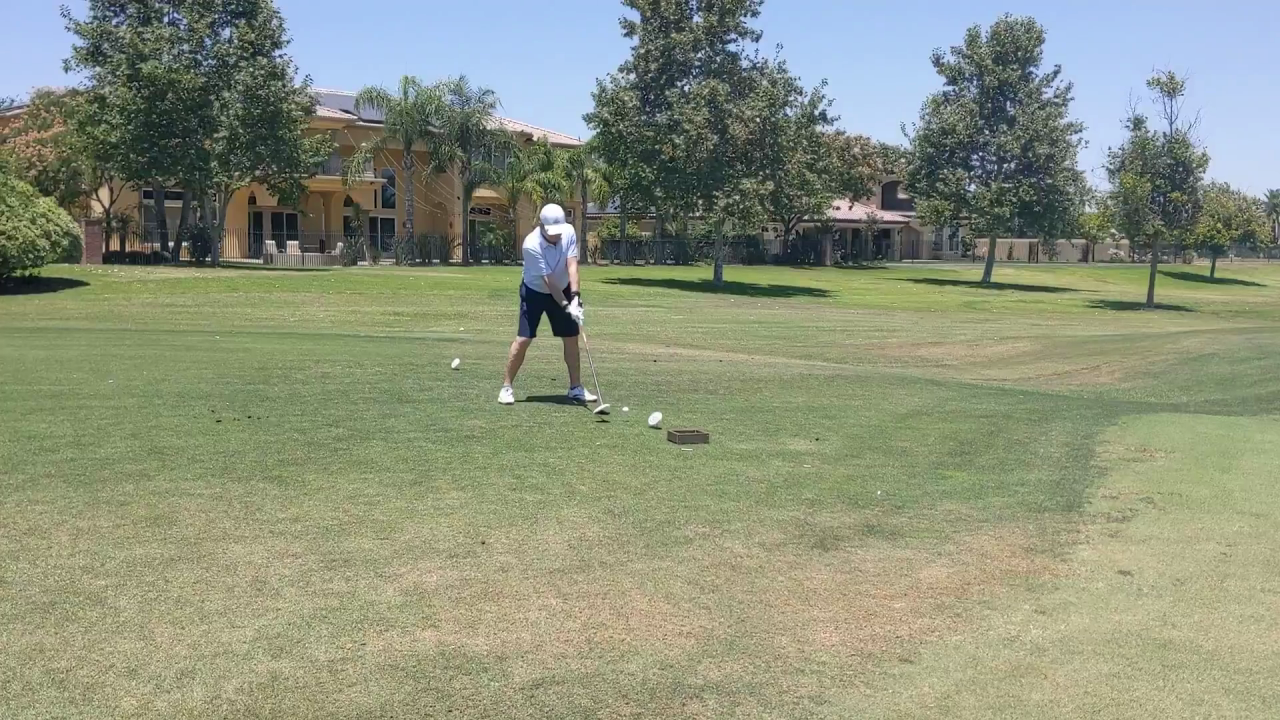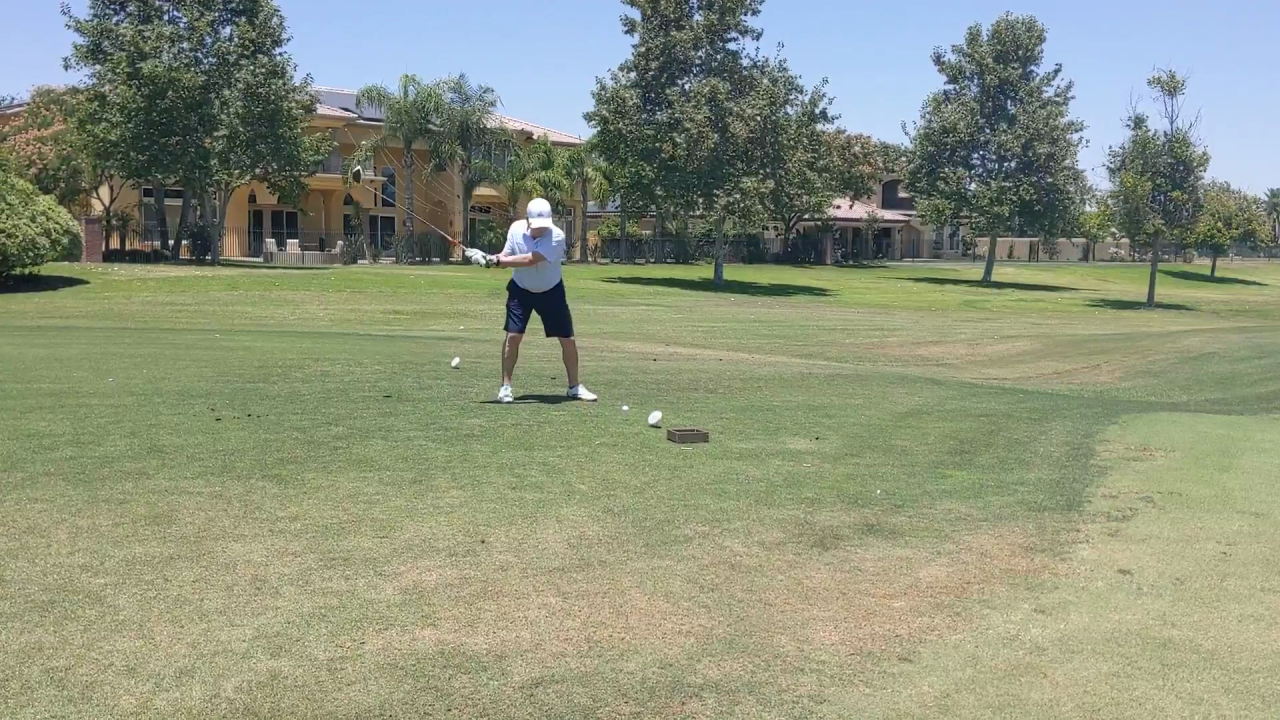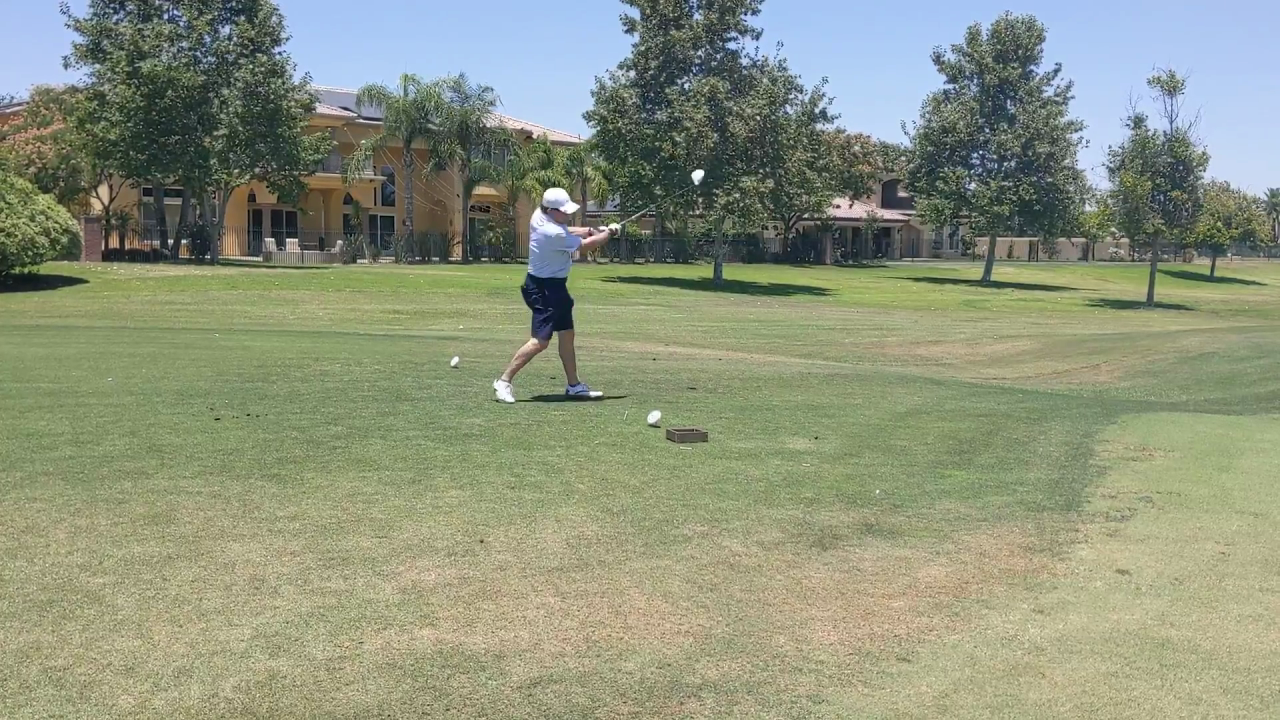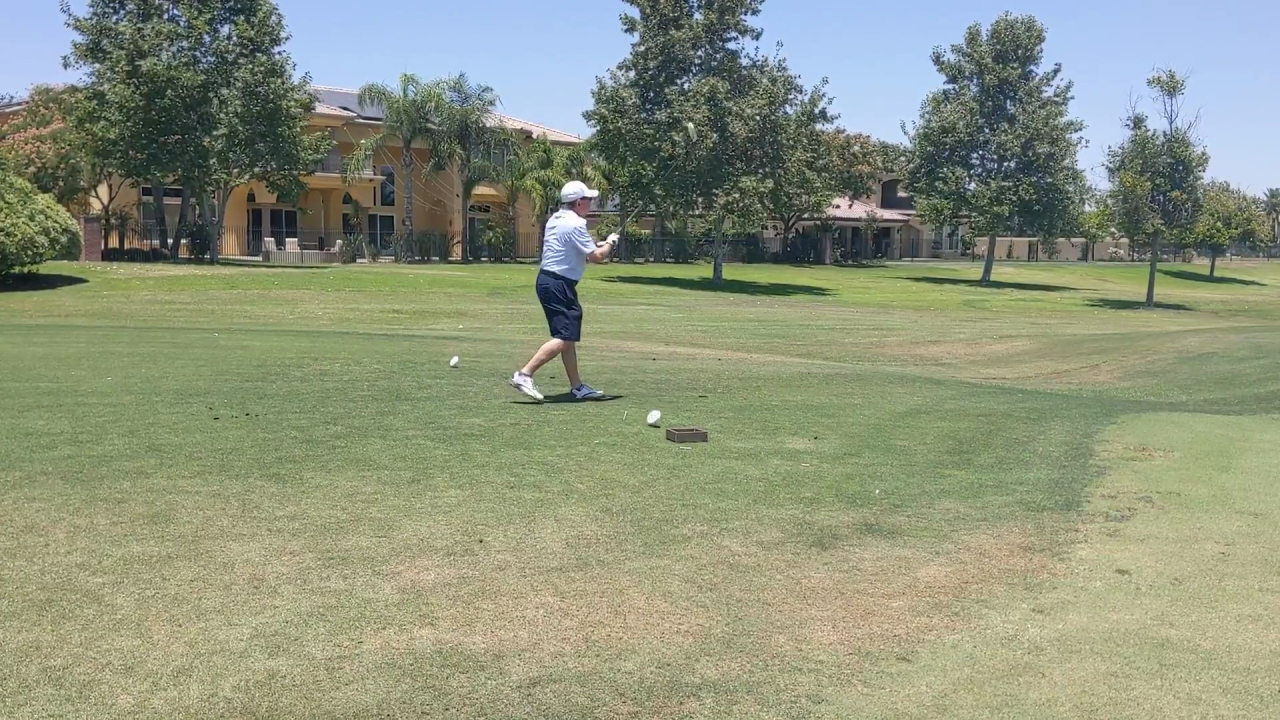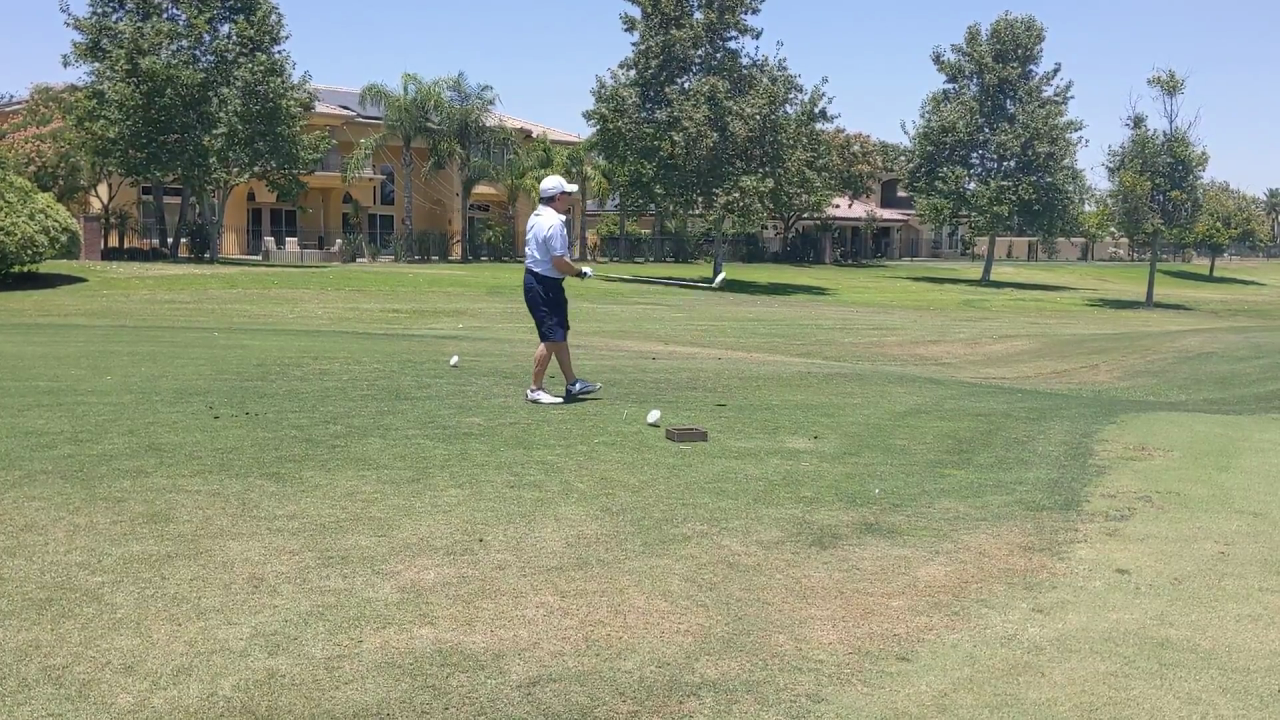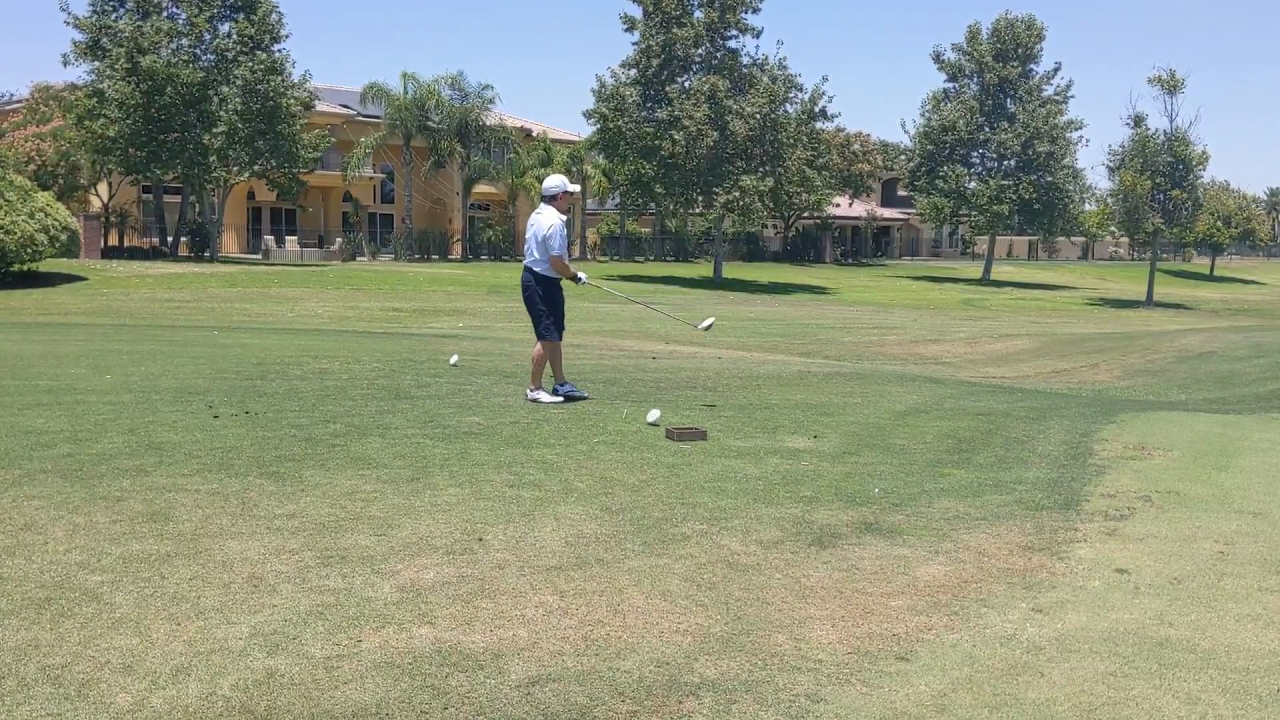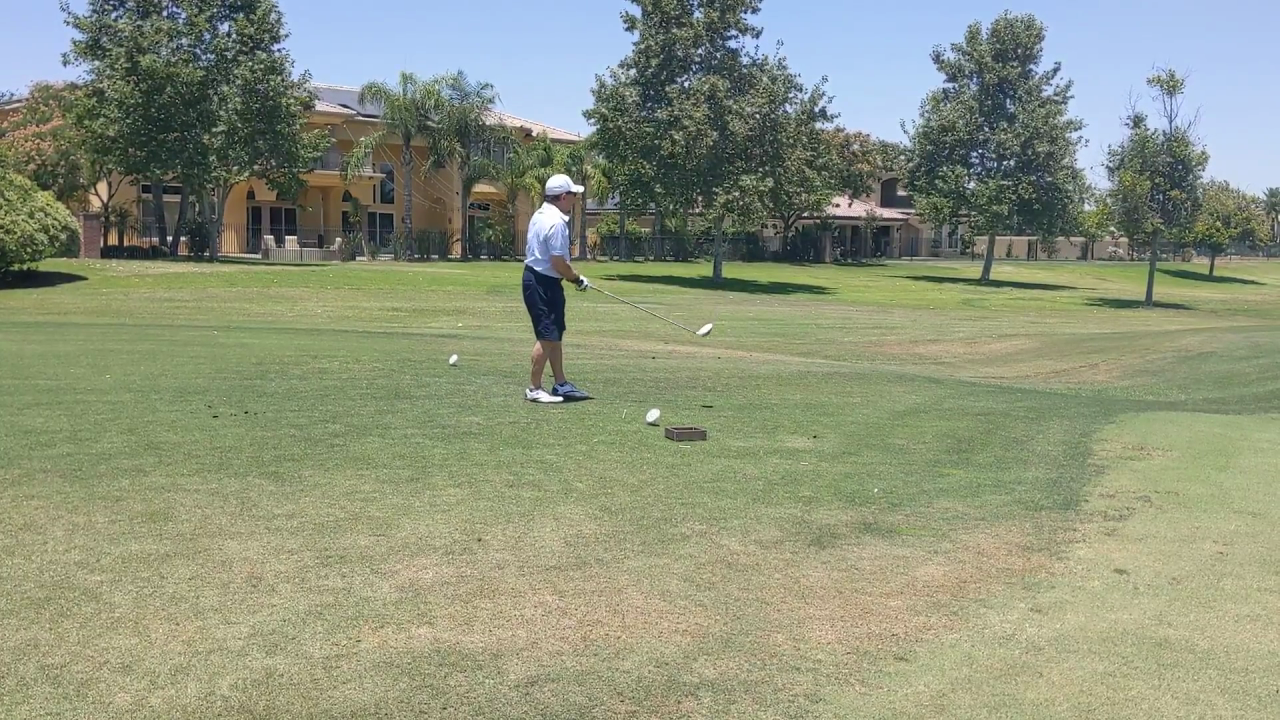
dt=0.7s
person 1, frame 1
left shoulder: (569, 232)
right shoulder: (531, 245)
left elbow: (572, 266)
right elbow: (548, 280)
left wrist: (575, 296)
right wrist: (566, 305)
left hip: (562, 291)
right hip: (534, 293)
left knee: (571, 338)
right knee: (523, 339)
left ankle: (576, 388)
right ankle: (507, 387)
person 1, frame 2
left shoulder: (557, 237)
right shoulder: (516, 229)
left elbow: (529, 260)
right elbow: (506, 257)
left wrist: (494, 260)
right wrist: (488, 259)
left hip: (551, 291)
right hip: (521, 290)
left knee: (568, 339)
right knee: (513, 336)
left ankle: (574, 386)
right ankle: (505, 386)
person 1, frame 3
left shoulder: (540, 217)
right shoulder: (549, 231)
left elbow: (568, 232)
right elbow: (585, 245)
left wrist: (597, 230)
right wrist: (608, 233)
left hip: (551, 287)
right hip: (542, 288)
left knee: (567, 333)
right knee: (541, 339)
left ankle: (574, 385)
right ankle: (504, 381)
person 1, frame 4
left shoulder: (557, 219)
right shoulder: (574, 224)
right elbow: (596, 256)
left wrist: (600, 243)
right wrist: (610, 243)
left hip: (550, 281)
right hip: (558, 285)
left knee: (569, 336)
right knee: (564, 337)
left ankle: (577, 387)
right ankle: (524, 374)
person 1, frame 5
left shoulder: (537, 217)
right shoulder: (553, 223)
right elbow: (559, 262)
left wrist: (573, 269)
right wrist: (579, 271)
left hip: (539, 281)
right hip: (544, 285)
left knee: (560, 334)
right knee: (550, 338)
left ankle: (572, 383)
right ankle: (535, 389)
person 1, frame 6
left shoulder: (538, 215)
right shoulder: (553, 222)
right elbow: (556, 262)
left wrist: (570, 274)
right wrist: (575, 276)
left hip: (536, 278)
right hip: (543, 283)
left knee: (554, 335)
right knee: (547, 337)
left ankle: (561, 385)
right ankle: (534, 388)
person 1, frame 7
left shoulder: (542, 215)
right shoulder: (555, 221)
right elbow: (558, 262)
left wrist: (569, 276)
right wrist: (577, 279)
left hip: (540, 279)
right hip: (542, 283)
left knee: (555, 334)
right knee: (546, 336)
left ankle: (561, 385)
right ankle: (534, 388)
